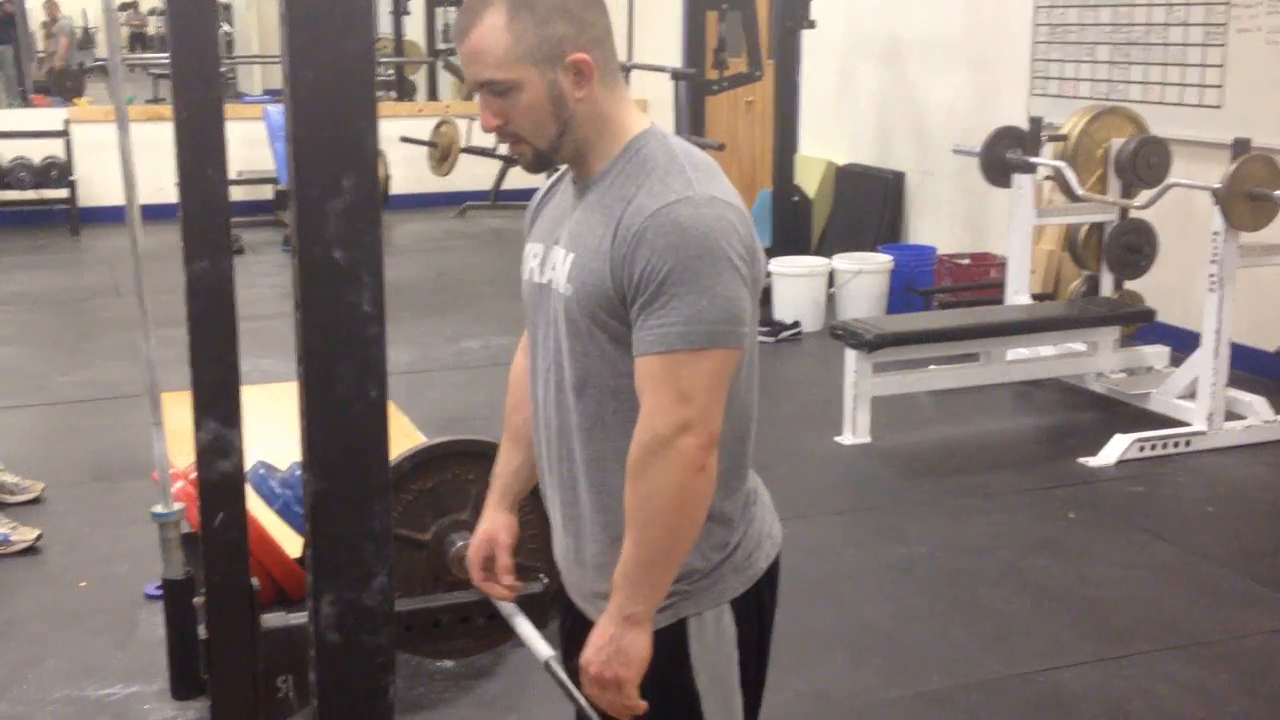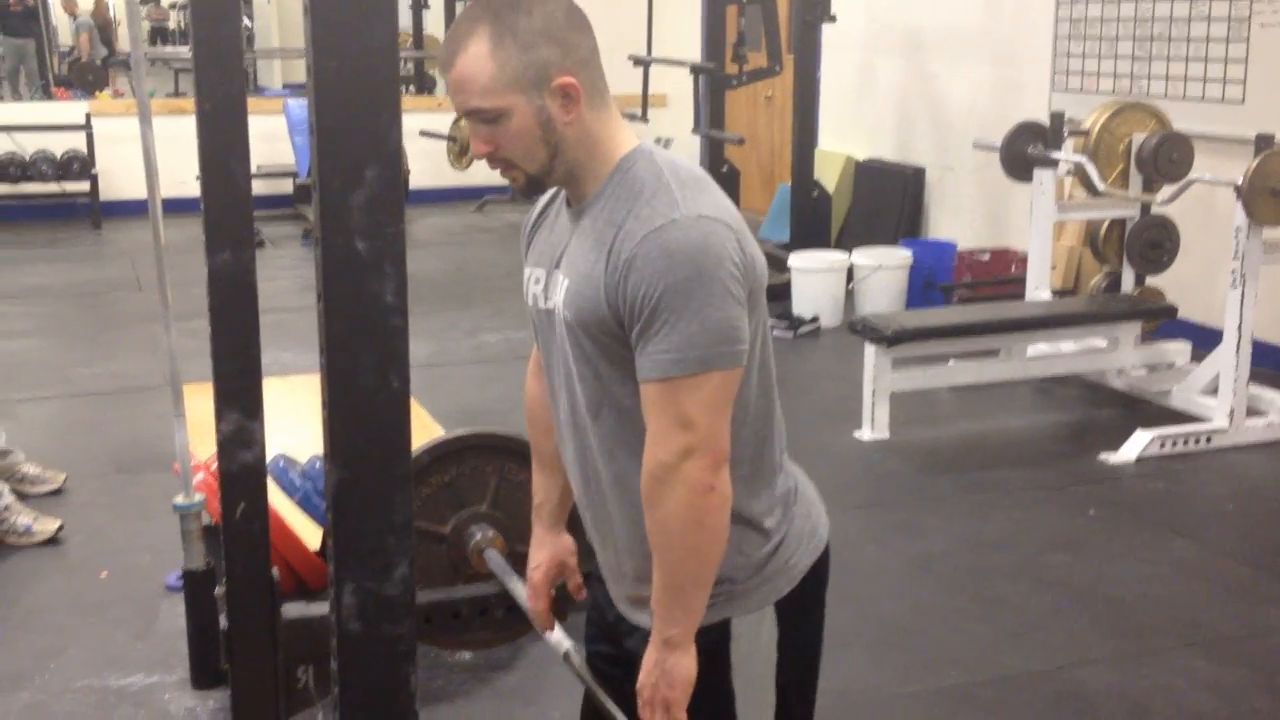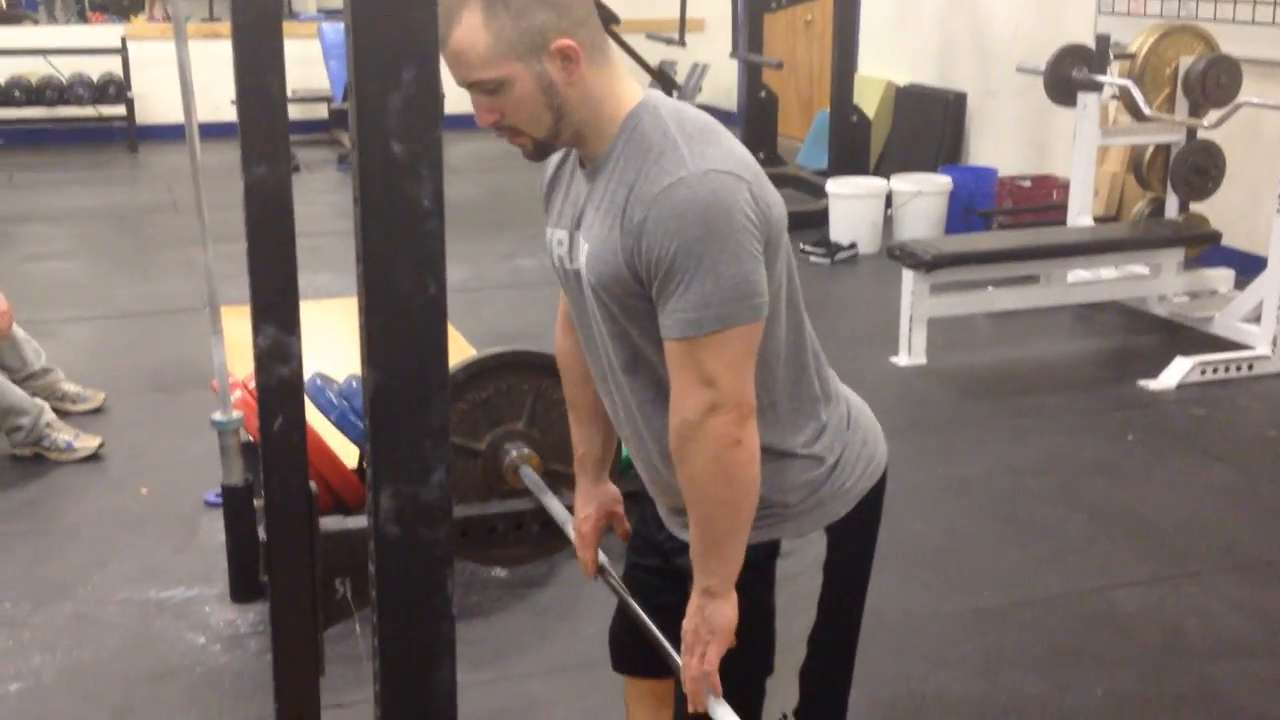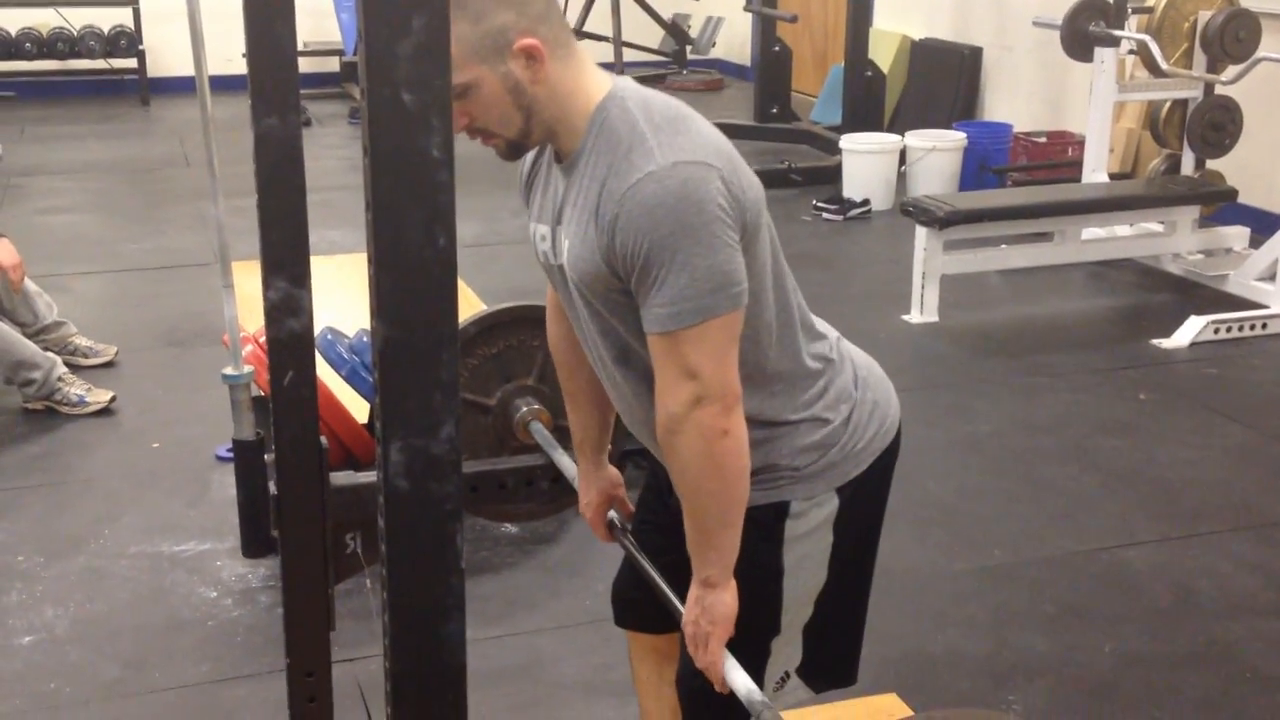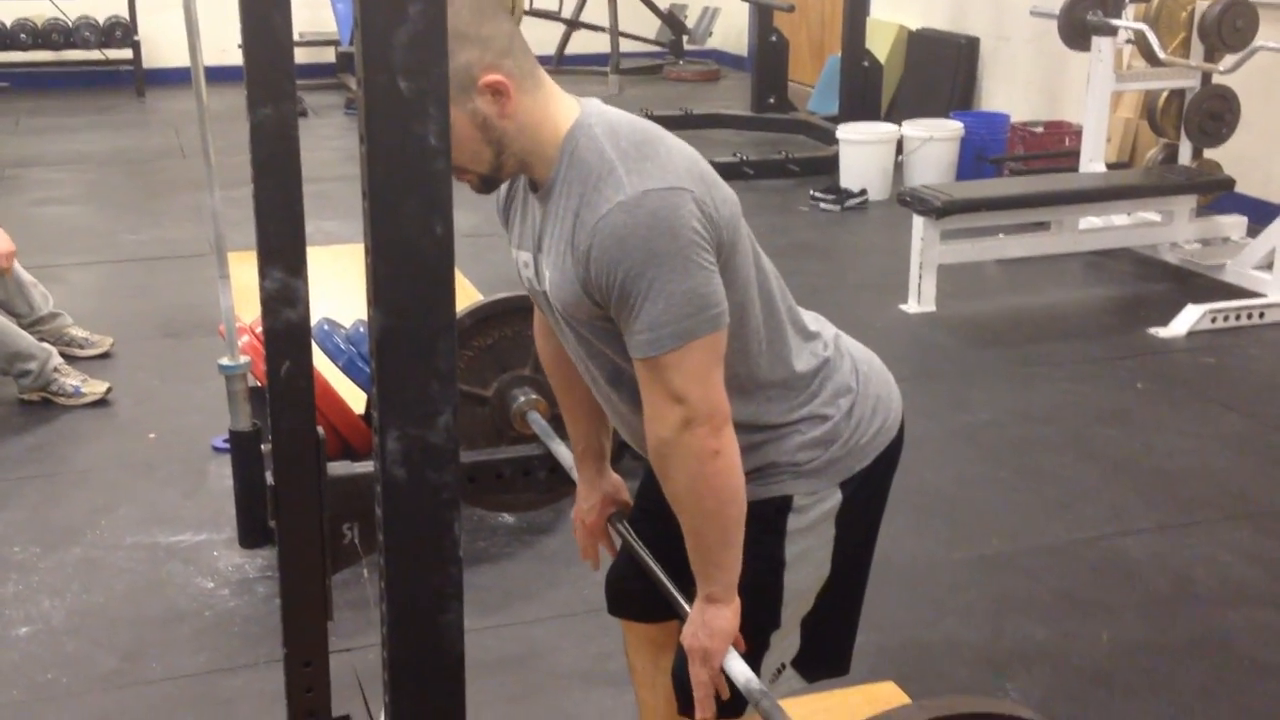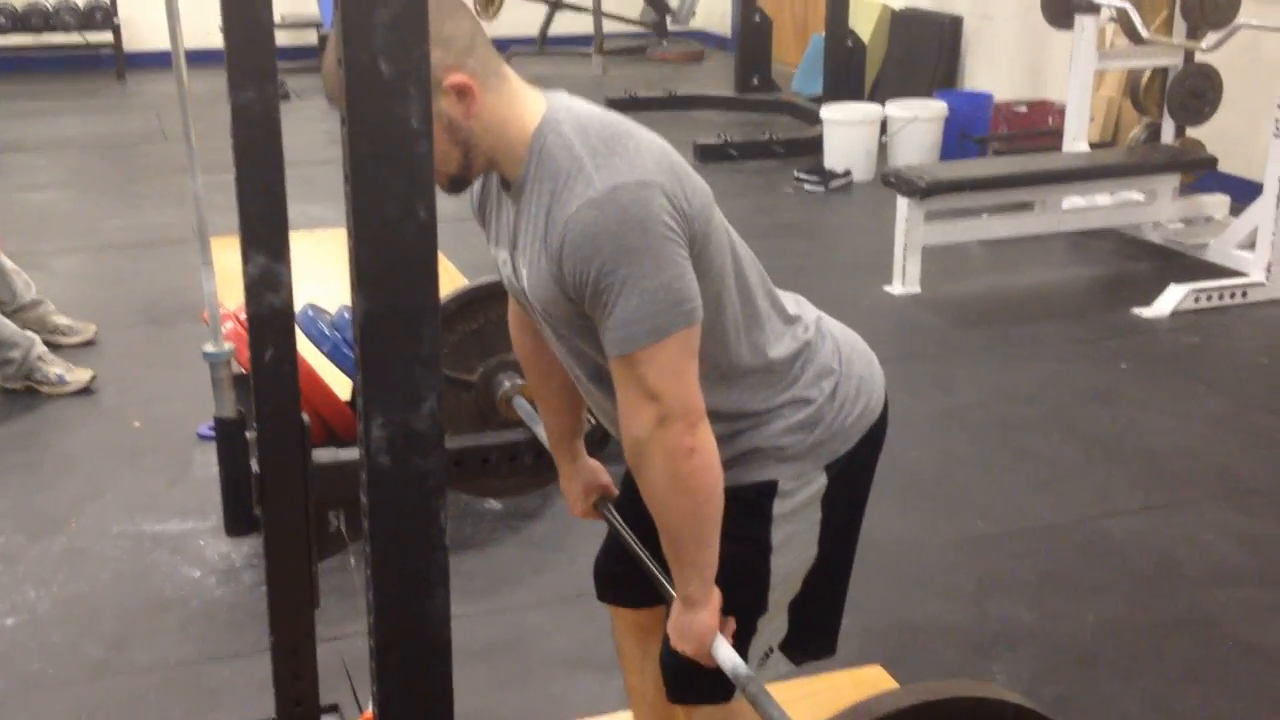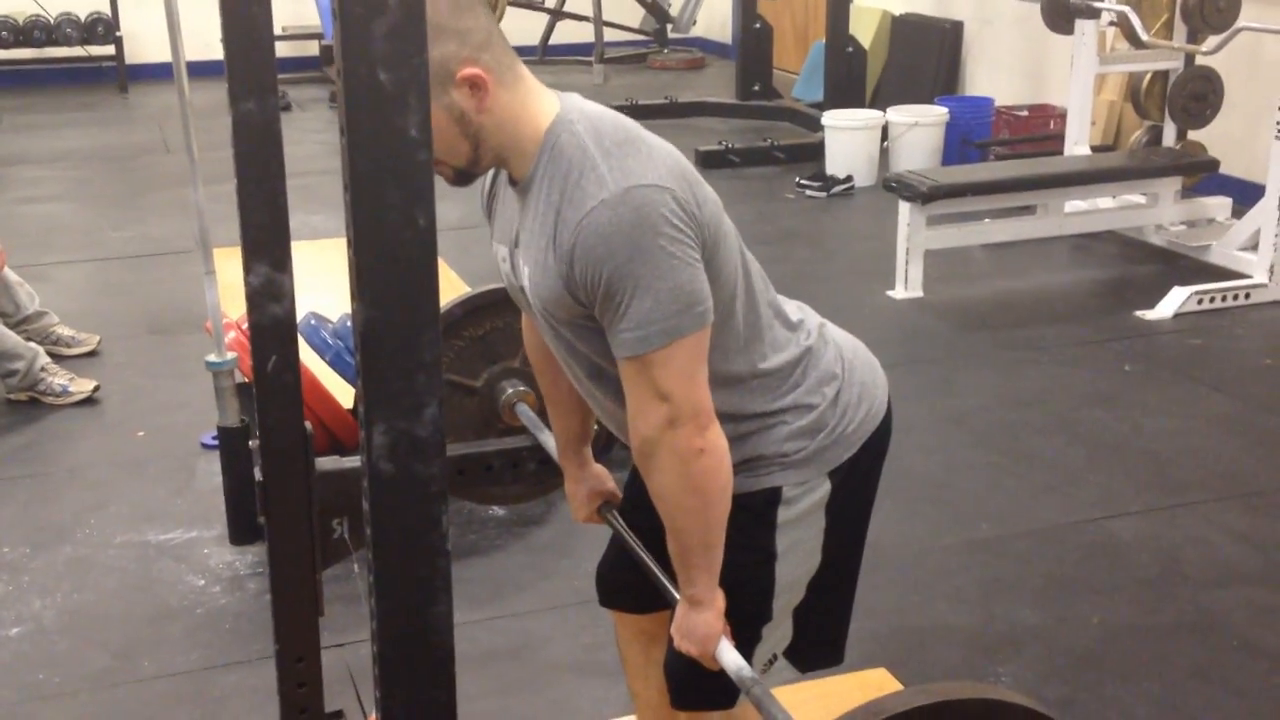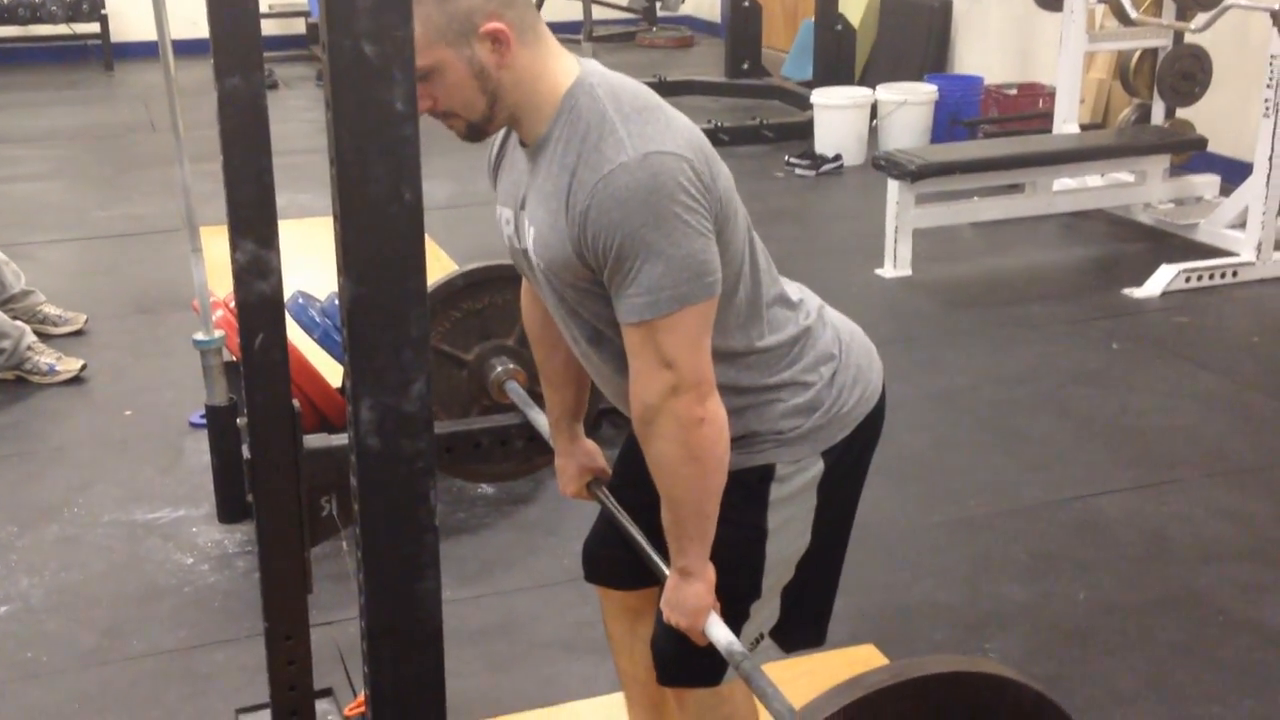
dt=0.5s
person 1, frame 1
left shoulder: (681, 215)
right shoulder: (560, 194)
left elbow: (682, 437)
left wrist: (634, 617)
right wrist: (501, 500)
left hip: (685, 586)
right hip: (594, 566)
person 1, frame 2
left shoulder: (676, 236)
right shoulder: (555, 212)
left elbow: (691, 461)
right elbow: (550, 375)
left wrist: (675, 640)
right wrist: (547, 525)
left hip: (732, 581)
person 1, frame 3
left shoulder: (690, 189)
right shoulder: (568, 163)
left elbow: (718, 415)
right elbow: (580, 326)
left wrist: (715, 590)
right wrist: (590, 479)
left hip: (794, 500)
right hip: (683, 489)
right knee: (643, 660)
person 1, frame 4
left shoulder: (663, 182)
right shoulder: (549, 150)
left elbow: (703, 405)
right elbow: (572, 312)
left wrist: (714, 579)
right wrist: (591, 461)
left hip: (808, 454)
right hip: (714, 448)
right knee: (649, 618)
person 1, frame 5
left shoulder: (635, 208)
right shoulder: (526, 171)
left elbow: (693, 427)
right elbow: (559, 330)
left wrist: (719, 601)
right wrist: (592, 474)
left hip: (817, 446)
right hip: (728, 436)
right knee: (640, 605)
person 1, frame 6
left shoulder: (604, 203)
right shoulder: (501, 165)
left elbow: (667, 423)
right elbow: (535, 322)
left wrist: (698, 594)
right wrist: (570, 458)
left hip: (801, 427)
right hip: (723, 421)
right knee: (631, 594)
person 1, frame 7
left shoulder: (617, 205)
right shoulder: (512, 166)
left elbow: (677, 428)
right elbow: (550, 326)
left wrist: (703, 594)
right wrist: (576, 463)
left hip: (805, 436)
right hip: (723, 425)
right knee: (635, 598)
person 1, frame 8
left shoulder: (632, 172)
right shoulder: (520, 132)
left elbow: (677, 397)
right elbow: (547, 295)
left wrist: (693, 566)
right wrist: (566, 436)
left hip: (795, 416)
right hip: (713, 410)
left knee: (696, 658)
right knee: (621, 576)
